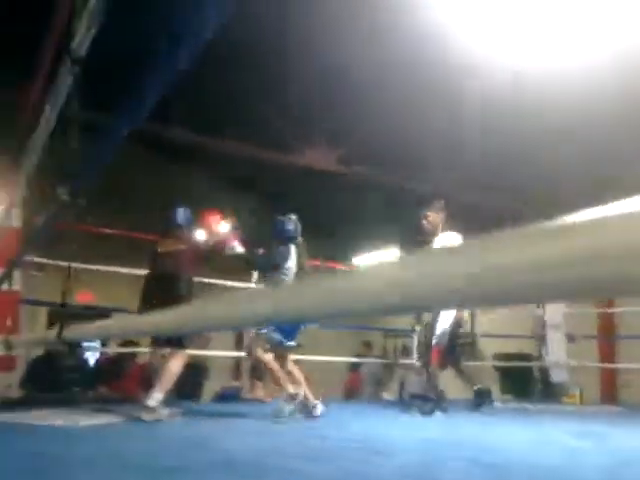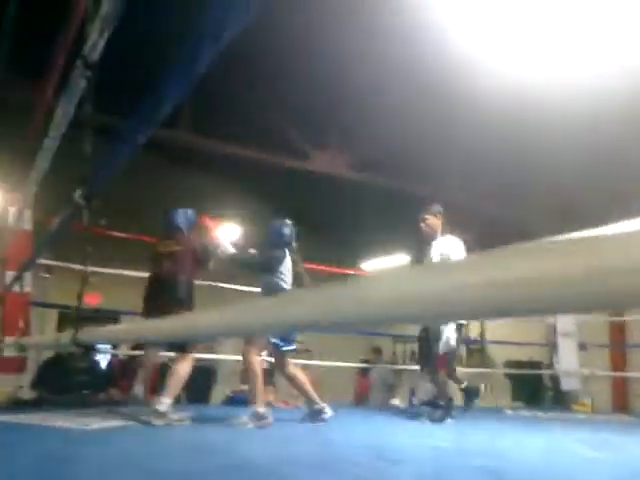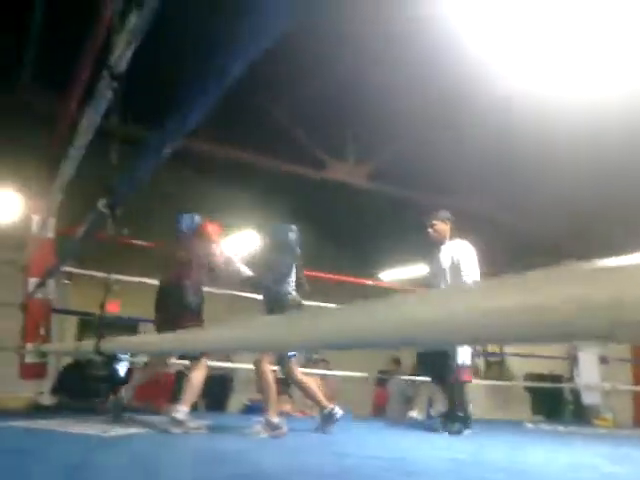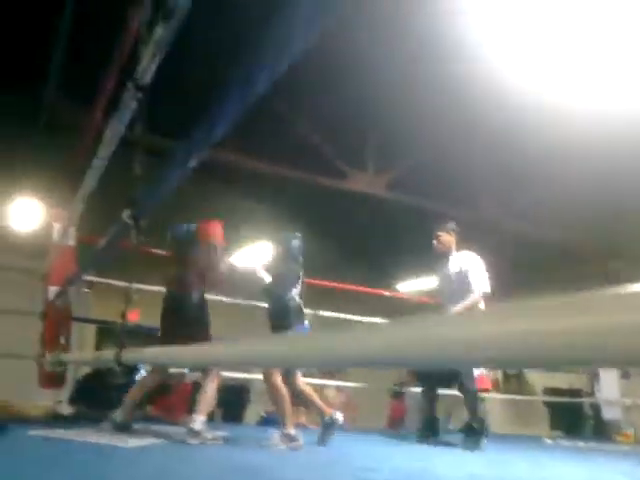
dt=0.1s
person 1, frame 1
left shoulder: (452, 239)
right shoulder: (433, 243)
left wrist: (459, 309)
left hip: (449, 308)
right hip: (439, 308)
left knee: (432, 350)
right knee: (449, 357)
left ankle: (435, 395)
right ankle: (478, 390)
person 1, frame 2
left shoulder: (451, 244)
right shoulder: (429, 247)
left knee: (436, 360)
right knee: (429, 360)
left ankle: (443, 401)
right ankle: (466, 388)
person 1, frame 3
left shoulder: (462, 248)
right shoulder: (438, 253)
left elbow: (471, 284)
left knee: (456, 372)
right knee: (427, 364)
left ankle: (461, 416)
right ankle: (454, 410)
person 1, frame 4
left shoulder: (469, 260)
right shoulder: (445, 266)
left elbow: (482, 291)
left wrist: (458, 311)
left knee: (466, 382)
right knee: (427, 375)
left ankle: (476, 427)
right ankle: (430, 423)
person 2, frame 1
left shoulder: (160, 245)
right shoulder: (191, 244)
left hip: (153, 302)
right hip: (176, 302)
right knee: (179, 352)
right ankle: (152, 403)
person 2, frame 2
left shoulder: (162, 245)
right shoulder: (192, 244)
right elbow: (207, 258)
left hip: (154, 302)
right hip: (176, 305)
left knee: (154, 347)
right knee: (186, 356)
left ankle: (139, 388)
right ankle: (163, 408)
person 2, frame 3
left shoulder: (177, 251)
right shoulder: (199, 249)
right elbow: (218, 263)
left hip: (166, 311)
right hip: (185, 313)
left knee: (159, 360)
right knee: (199, 363)
left ankle: (124, 396)
right ankle: (179, 415)
person 2, frame 4
left shoulder: (179, 260)
right shoulder: (195, 257)
right elbow: (212, 276)
right wrist: (215, 246)
left hip: (171, 322)
right hip: (190, 323)
left knee: (159, 371)
right knee: (211, 372)
left ankle: (121, 414)
right ankle: (197, 426)
person 3, frame 1
left shoulder: (283, 251)
right shoulder: (289, 252)
left elbow: (260, 264)
left knee: (255, 349)
right knee: (282, 360)
left ankle: (291, 390)
right ankle: (311, 402)
person 3, frame 2
left shoulder: (278, 254)
right shoulder: (285, 255)
left elbow: (248, 261)
left wrist: (229, 254)
left knee: (250, 353)
right knee: (285, 365)
left ankle: (259, 411)
right ankle: (318, 407)
person 3, frame 3
left shoulder: (284, 261)
right shoulder: (281, 261)
left elbow: (270, 284)
left knee: (262, 363)
right knee: (290, 372)
left ankle: (273, 421)
right ankle: (329, 409)
person 3, frame 4
left shoulder: (290, 267)
right shoulder: (287, 269)
left elbow: (278, 293)
left wrist: (265, 277)
left hip: (293, 327)
right hip: (290, 327)
left knee: (272, 374)
right knee: (293, 379)
left ankle: (289, 433)
right ankle: (329, 415)
